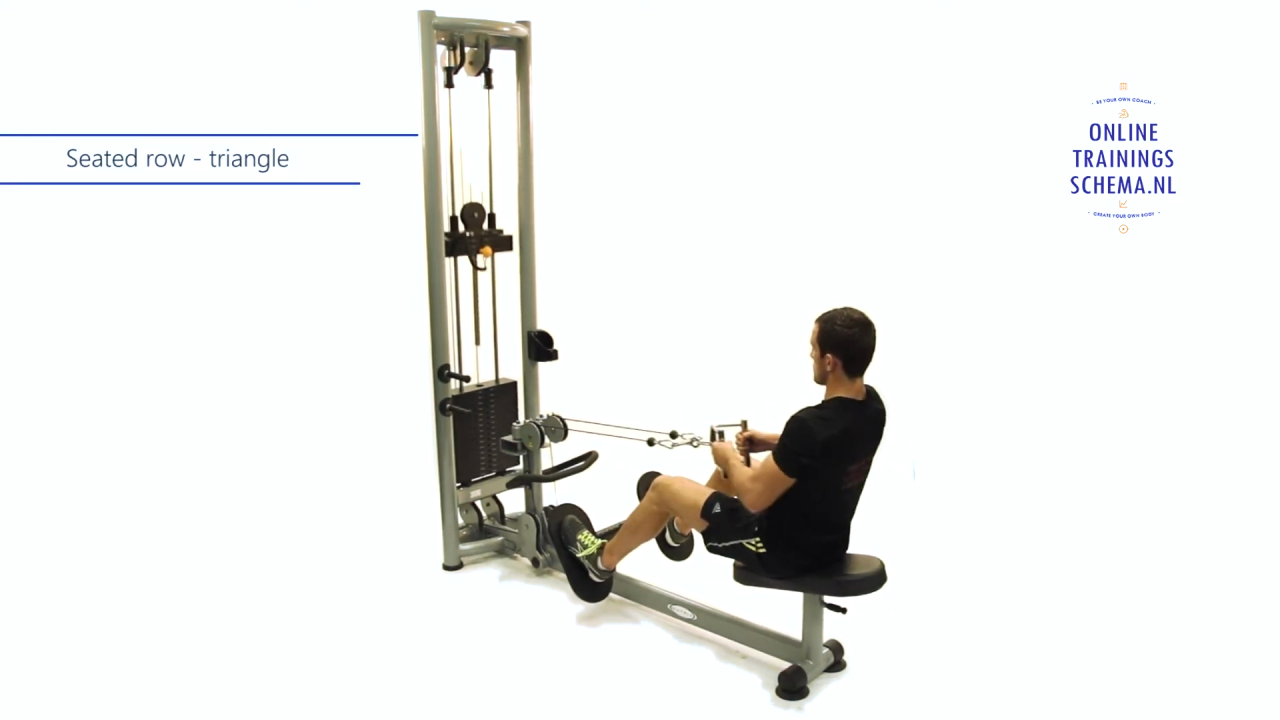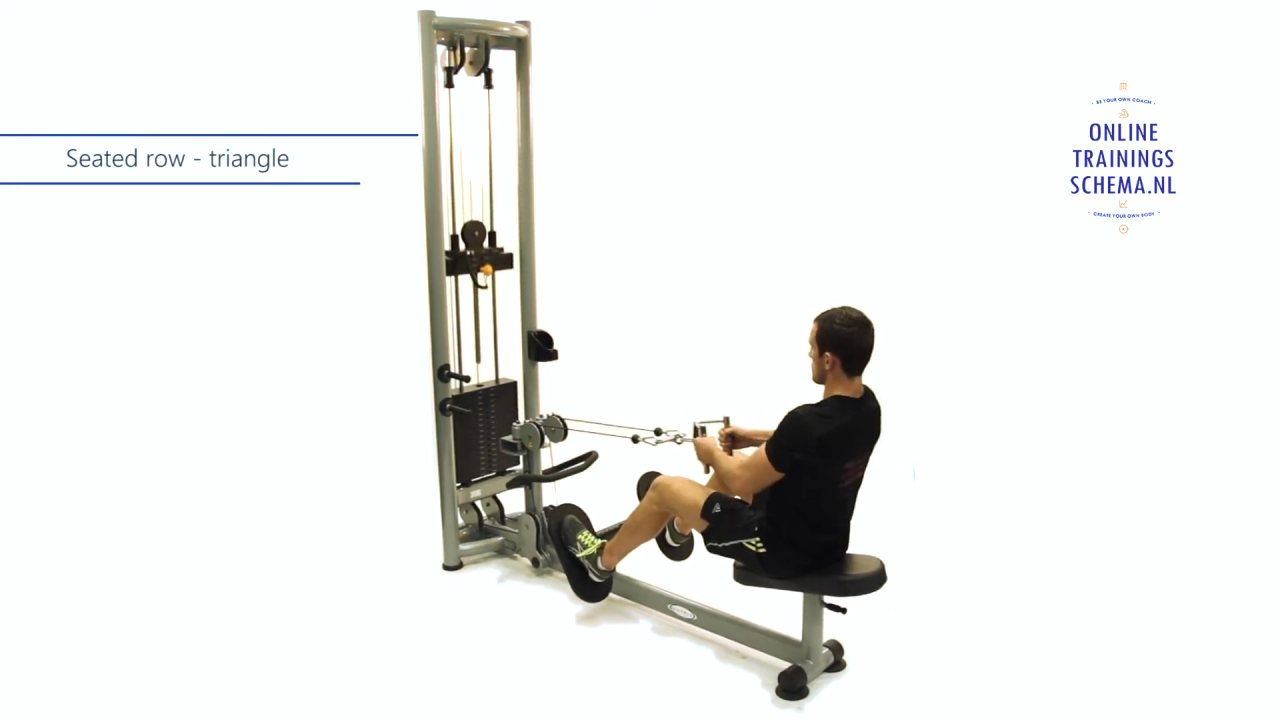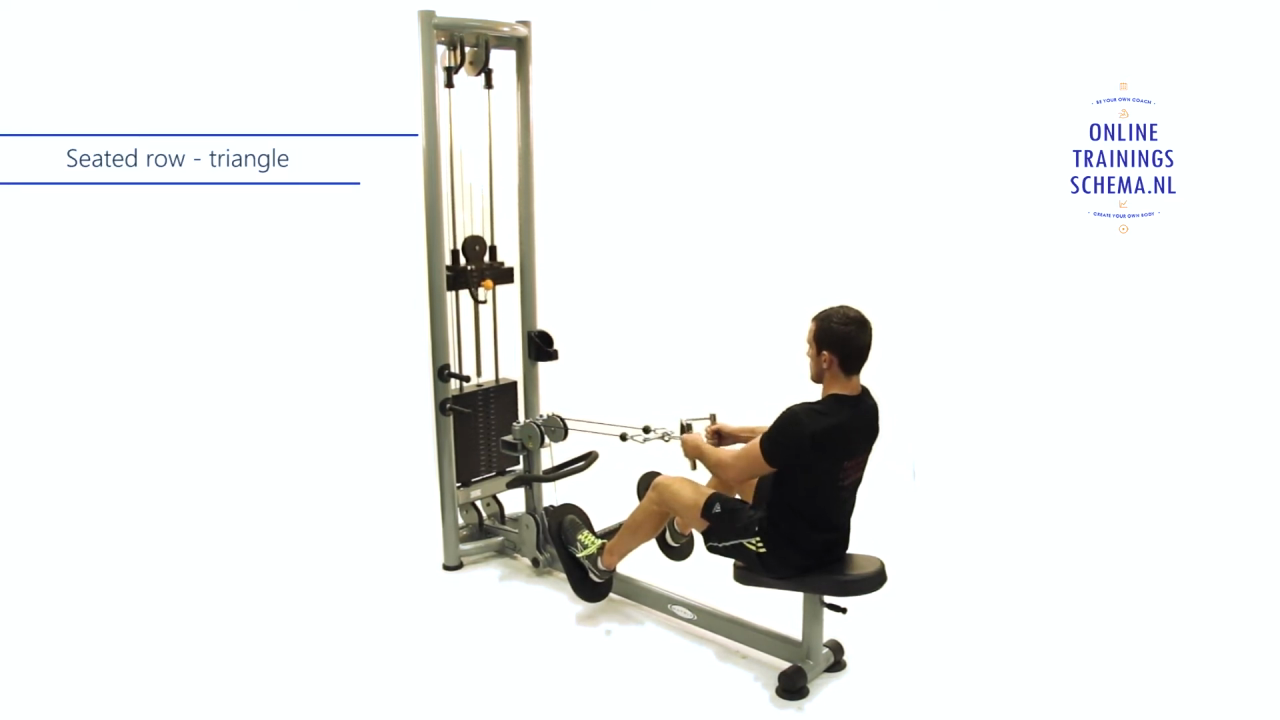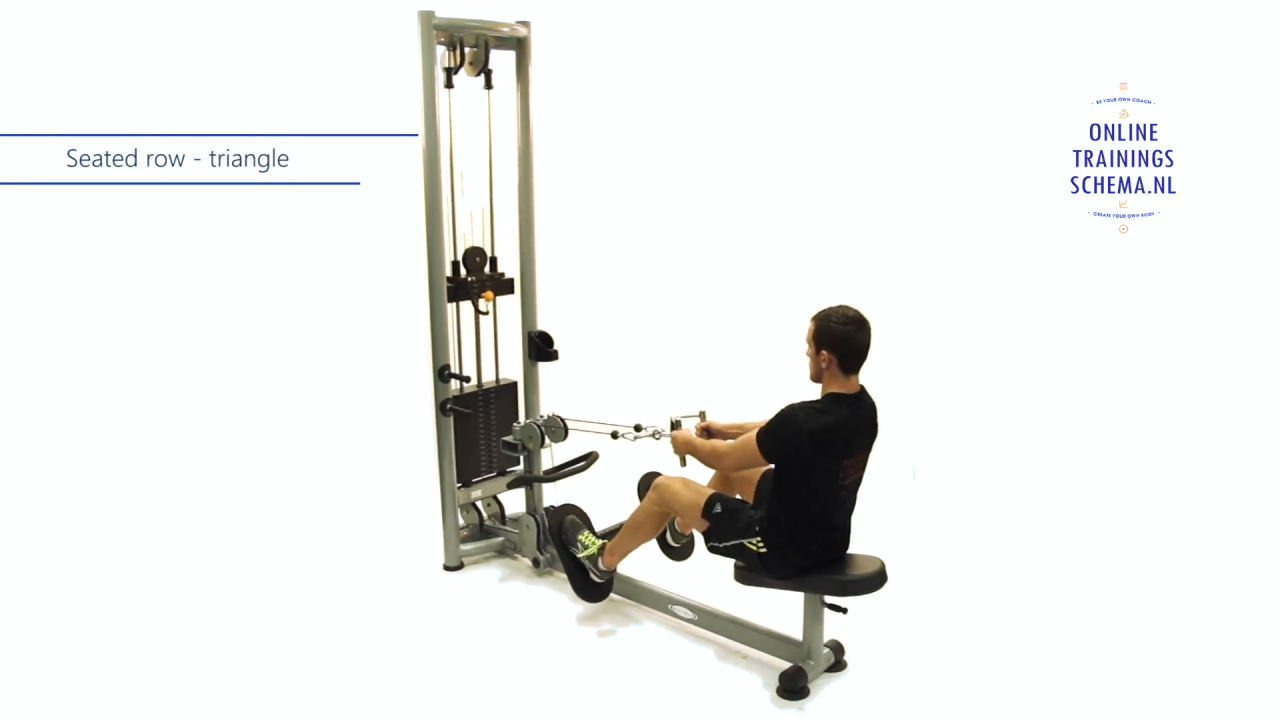
dt=0.2s
person 1, frame 1
left shoulder: (812, 424)
right shoulder: (872, 406)
left elbow: (754, 497)
left wrist: (729, 458)
right wrist: (774, 442)
left hip: (782, 549)
right hip: (828, 541)
left knee: (664, 487)
right knee: (729, 467)
left ankle: (603, 560)
right ankle: (679, 527)
person 1, frame 2
left shoulder: (809, 421)
right shoulder: (867, 405)
left elbow: (742, 483)
left wrist: (711, 453)
right wrist: (754, 438)
left hip: (781, 548)
right hip: (827, 541)
left knee: (663, 488)
right knee: (729, 463)
left ankle: (603, 560)
right ankle: (679, 527)
person 1, frame 3
left shoulder: (806, 420)
right shoulder: (864, 405)
left elbow: (734, 472)
left wrist: (699, 448)
right wrist: (738, 434)
left hip: (782, 547)
right hip: (826, 540)
left knee: (664, 487)
right knee: (731, 459)
left ankle: (603, 560)
right ankle: (679, 527)
person 1, frame 4
left shoulder: (805, 419)
right shoulder: (862, 405)
left elbow: (728, 459)
left wrist: (689, 444)
right wrist: (728, 430)
left hip: (783, 546)
right hip: (827, 540)
left knee: (664, 488)
right knee: (732, 463)
left ankle: (604, 560)
right ankle: (680, 527)
